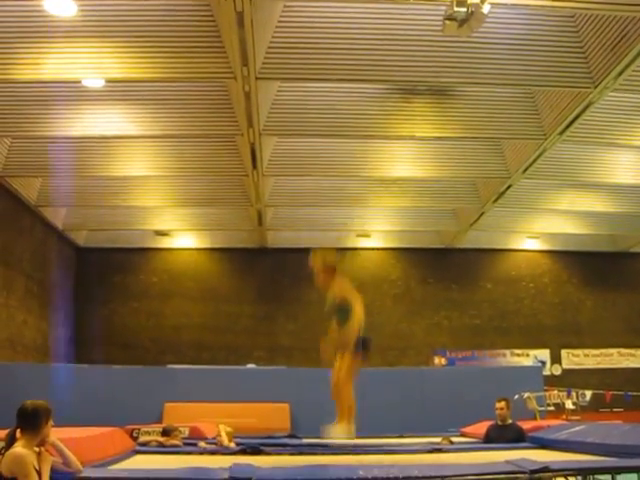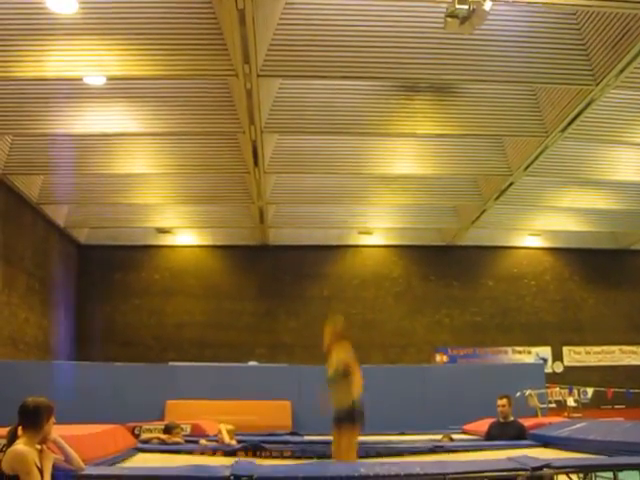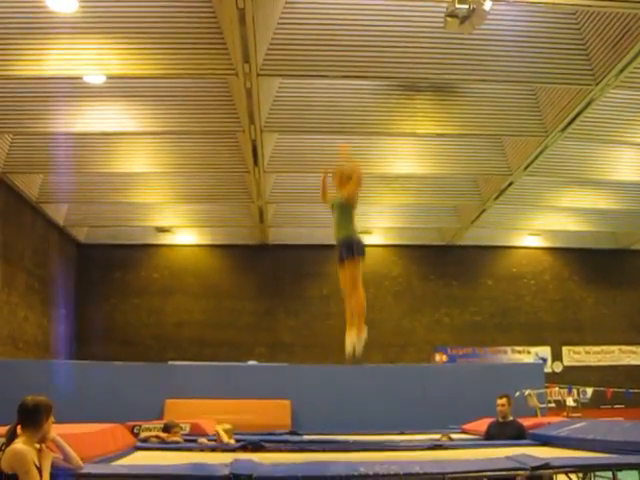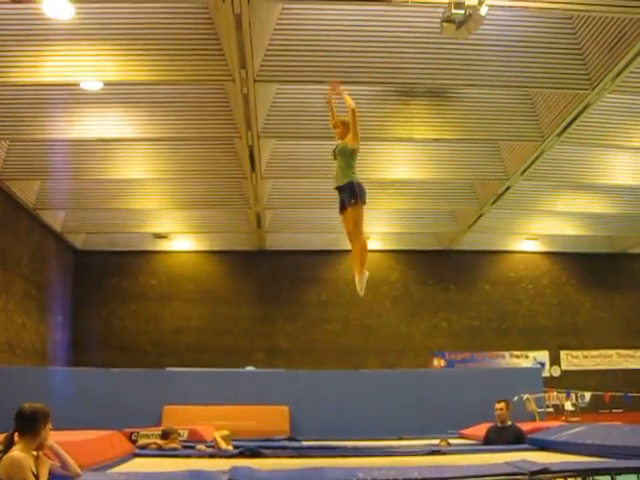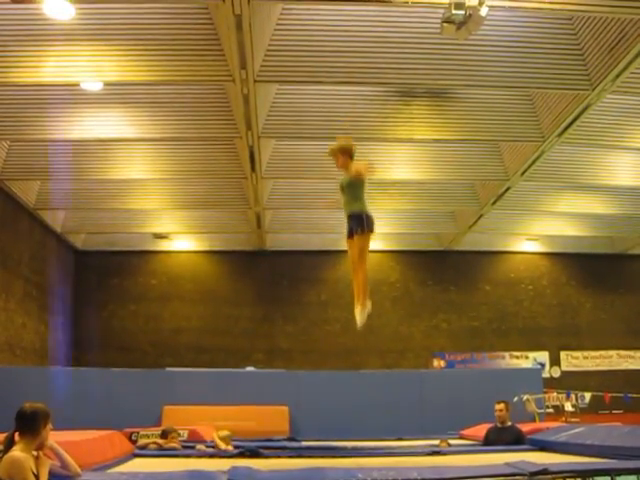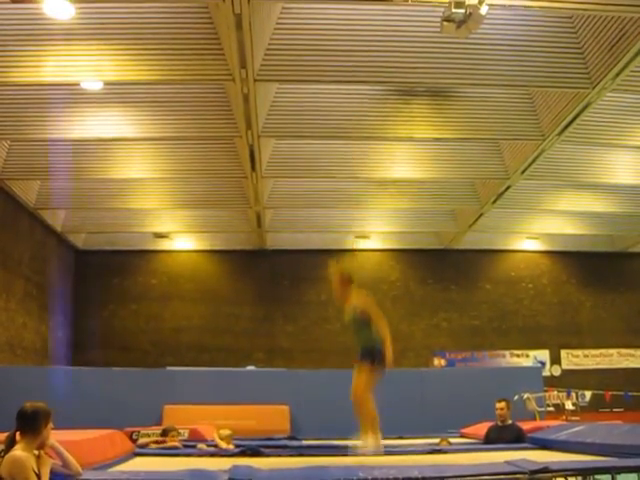
dt=0.3s
person 1, frame 1
left shoulder: (342, 287)
right shoulder: (330, 291)
left elbow: (358, 308)
left wrist: (352, 332)
right wrist: (329, 343)
left hip: (357, 341)
right hip: (347, 344)
left knee: (343, 382)
right knee: (336, 382)
left ankle: (346, 426)
right ankle: (342, 424)
person 1, frame 2
left shoulder: (345, 356)
right shoulder: (333, 358)
left elbow: (358, 377)
left wrist: (353, 393)
left hip: (351, 412)
right hip: (340, 413)
left knee: (348, 454)
right knee: (337, 454)
person 1, frame 3
left shoulder: (350, 193)
right shoulder: (338, 199)
left elbow: (359, 177)
right elbow: (324, 198)
left wrist: (348, 158)
right wrist: (324, 180)
left hip: (352, 244)
right hip: (343, 245)
left knee: (355, 288)
right knee: (347, 292)
left ankle: (360, 329)
right ankle: (351, 330)
person 1, frame 4
left shoulder: (352, 140)
right shoulder: (340, 144)
left elbow: (353, 110)
right elbow: (334, 121)
left wrist: (342, 93)
right wrist: (330, 102)
left hip: (352, 187)
right hip: (343, 191)
left knee: (357, 232)
right knee: (352, 236)
left ankle: (361, 271)
right ankle: (359, 272)
person 1, frame 5
left shoulder: (357, 168)
right shoulder: (347, 175)
left elbow: (365, 170)
left wrist: (368, 168)
left hip: (361, 219)
right hip: (352, 221)
left knee: (360, 264)
right knee: (355, 266)
left ankle: (363, 303)
right ankle: (360, 304)
person 1, frame 6
left shoulder: (361, 301)
right shoulder: (348, 304)
left elbow: (381, 323)
left wrist: (388, 350)
left hip: (374, 351)
right hip: (365, 352)
left knee: (363, 394)
right knee: (356, 395)
left ankle: (374, 436)
right ankle: (367, 436)
